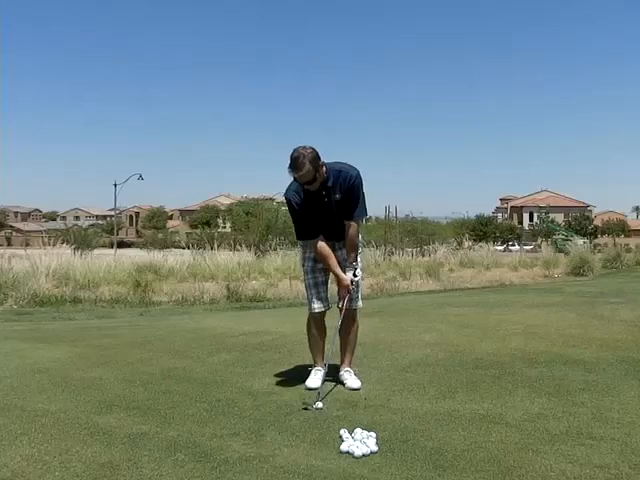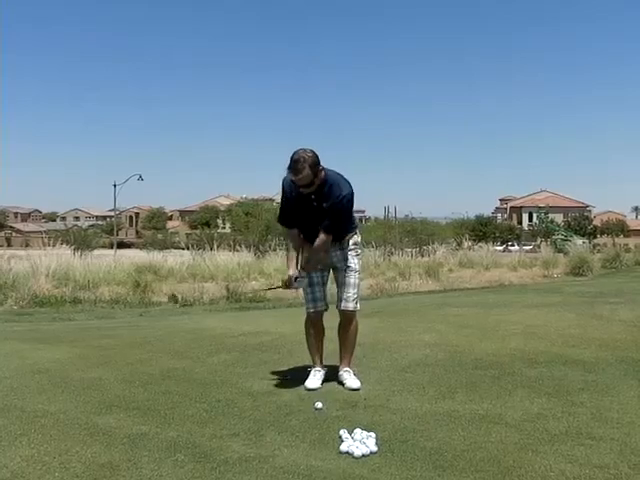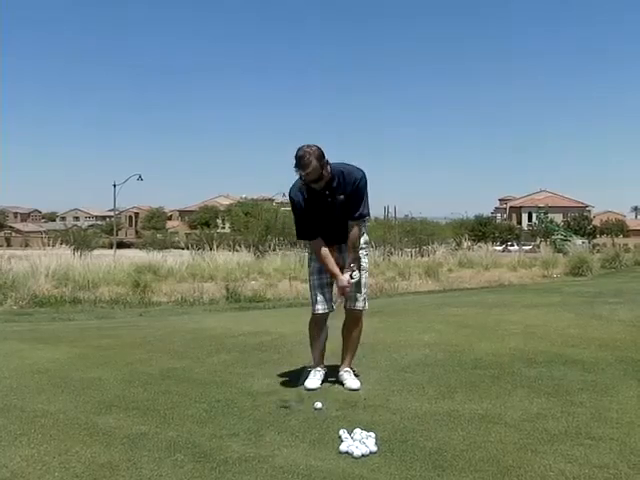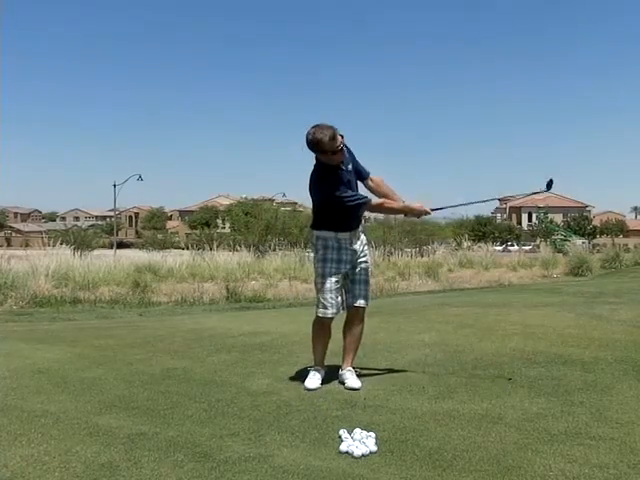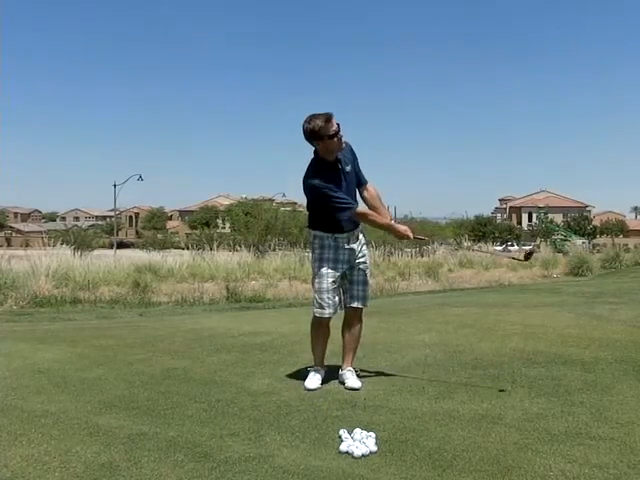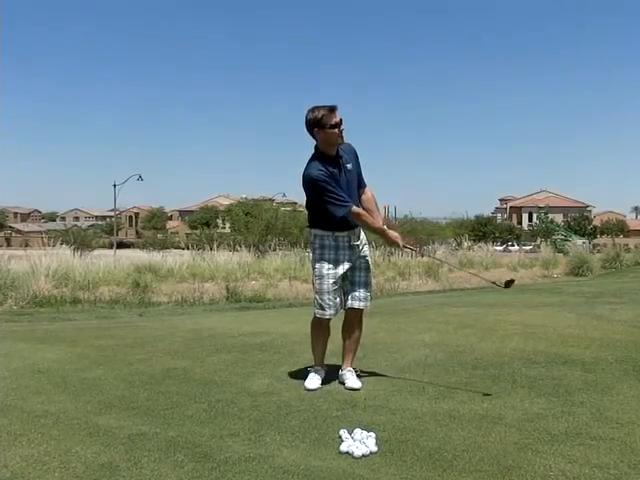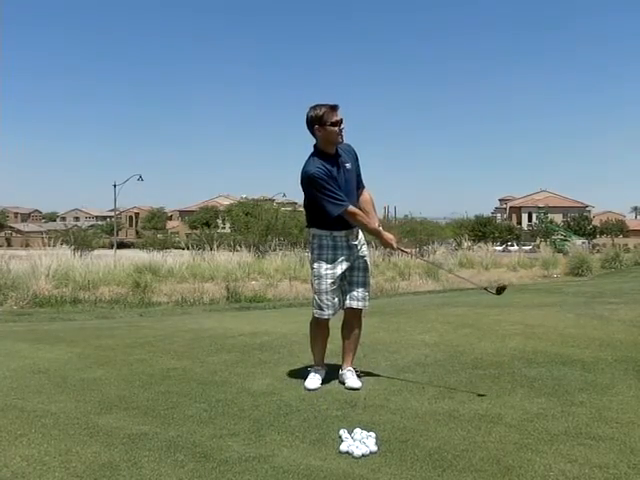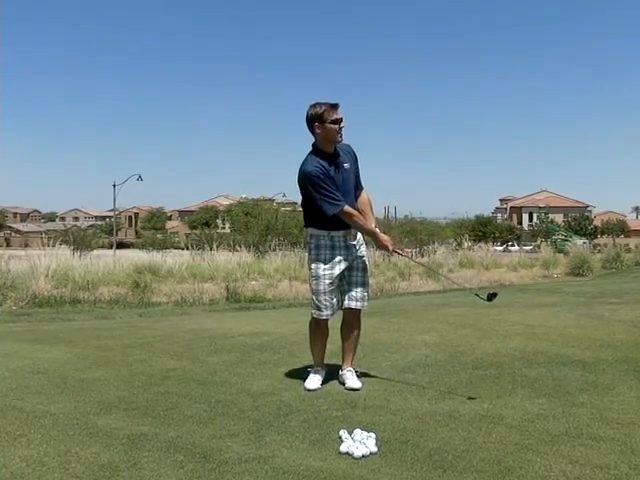
dt=0.5s
person 1, frame 1
left shoulder: (348, 176)
right shoulder: (294, 195)
left elbow: (352, 225)
right elbow: (315, 240)
left wrist: (350, 265)
right wrist: (339, 275)
left hip: (347, 244)
right hip: (315, 249)
left knee: (351, 308)
right knee: (316, 310)
left ankle: (346, 367)
right ankle: (318, 367)
person 1, frame 2
left shoulder: (341, 191)
right shoulder: (289, 184)
left elbow: (326, 239)
right elbow: (292, 229)
left wrist: (302, 270)
right wrist: (292, 267)
left hip: (344, 246)
right hip: (310, 248)
left knee: (348, 310)
right knee: (314, 312)
left ankle: (346, 368)
right ankle: (317, 367)
person 1, frame 3
left shoulder: (353, 177)
right shoulder: (298, 193)
left elbow: (355, 226)
right elbow: (315, 242)
left wrist: (349, 267)
right wrist: (337, 276)
left hip: (354, 245)
right hip: (322, 249)
left knee: (355, 310)
right knee: (319, 312)
left ankle: (346, 368)
right ankle: (317, 367)
person 1, frame 4
left shoulder: (344, 152)
right shoulder: (323, 184)
left elbow: (370, 181)
right elbow: (374, 206)
left wrist: (403, 203)
right wrist: (409, 209)
left hip: (356, 238)
right hip: (331, 243)
left knee: (357, 308)
right knee: (326, 312)
left ankle: (347, 368)
right ankle: (317, 367)
person 1, frame 5
left shoulder: (347, 151)
right shoulder: (315, 180)
left elbow: (365, 189)
right elbow: (358, 212)
left wrist: (390, 221)
right wrist: (393, 229)
left hip: (355, 239)
right hip: (328, 243)
left knee: (355, 309)
right knee: (323, 311)
left ankle: (347, 368)
right ankle: (317, 368)
person 1, frame 6
left shoulder: (349, 152)
right shoulder: (314, 174)
left elbow: (364, 192)
right elbow: (352, 212)
left wrist: (382, 226)
right wrist: (384, 233)
left hip: (357, 238)
right hip: (328, 243)
left knee: (356, 309)
right knee: (324, 311)
left ankle: (347, 369)
right ankle: (317, 368)
person 1, frame 7
left shoulder: (348, 152)
right shoulder: (313, 171)
left elbow: (362, 193)
right elbow: (348, 211)
left wrist: (378, 226)
right wrist: (380, 235)
left hip: (356, 238)
right hip: (327, 242)
left knee: (355, 308)
right knee: (323, 312)
left ankle: (347, 368)
right ankle: (318, 368)
person 1, frame 8
left shoulder: (348, 153)
right shoulder: (311, 169)
right elbow: (344, 212)
left wrist: (374, 228)
right wrist: (376, 236)
left hip: (354, 239)
right hip: (325, 243)
left knee: (354, 309)
right knee: (322, 312)
left ankle: (347, 369)
right ankle: (317, 368)
